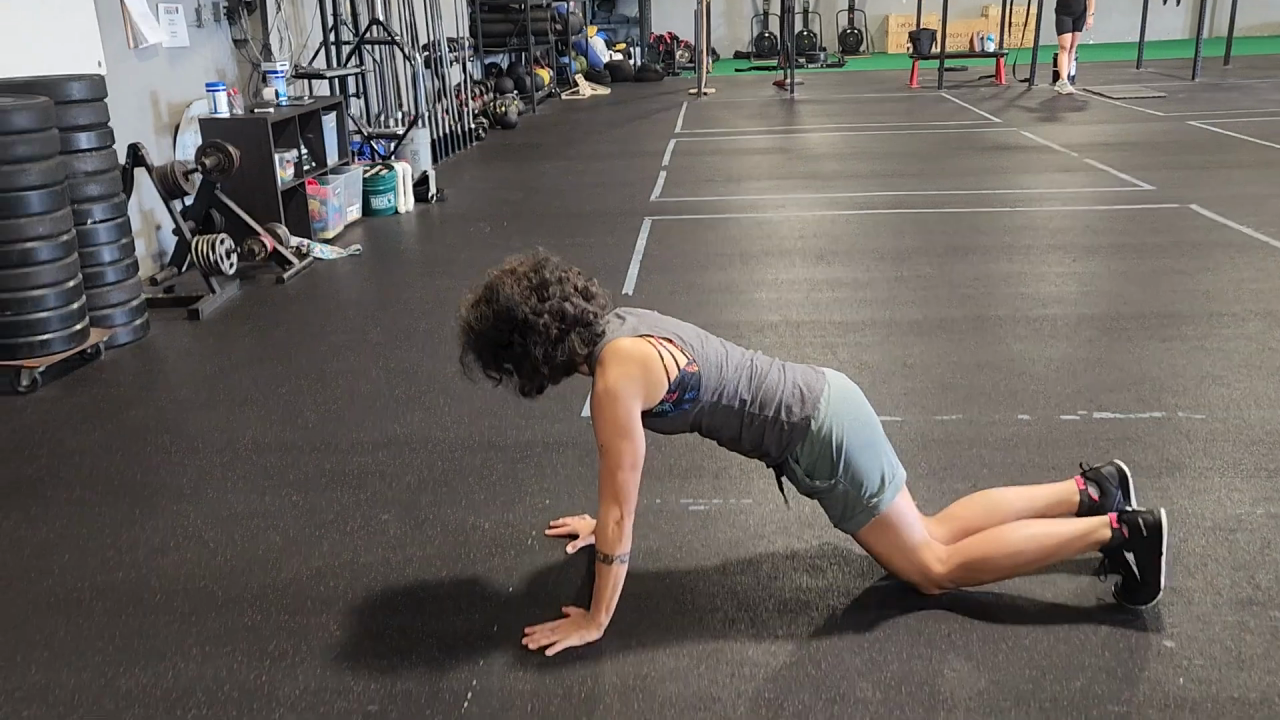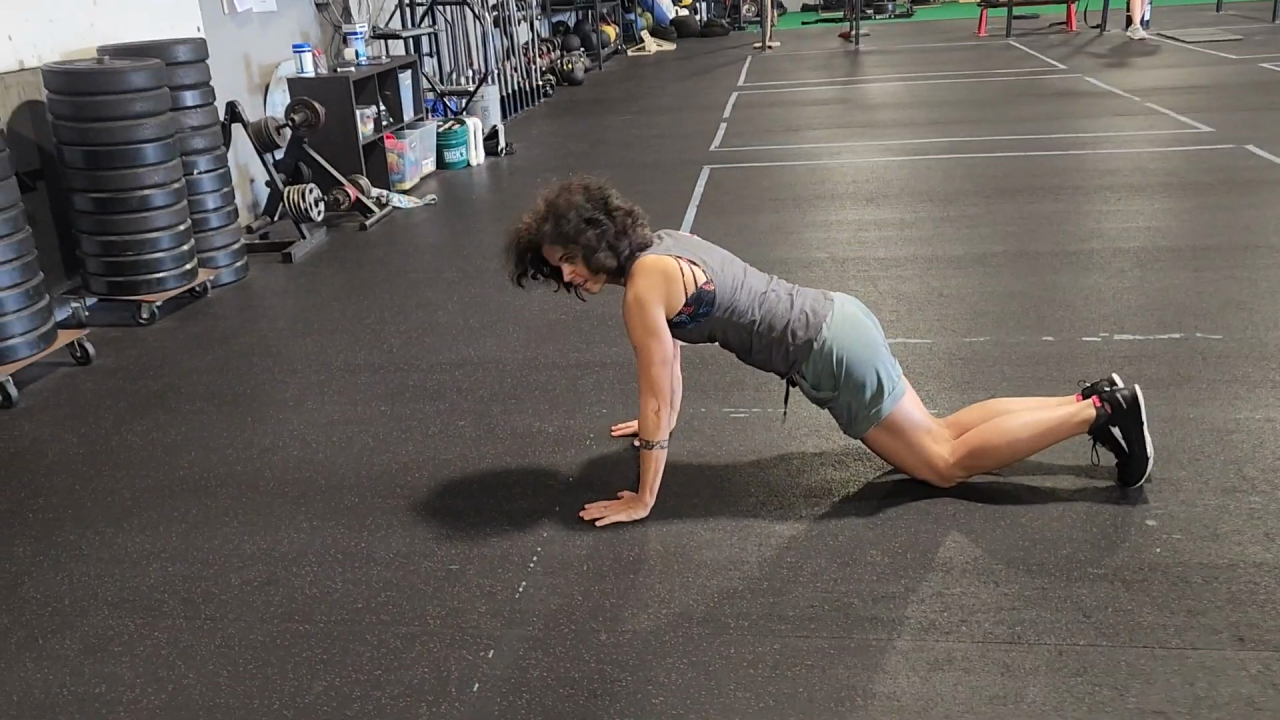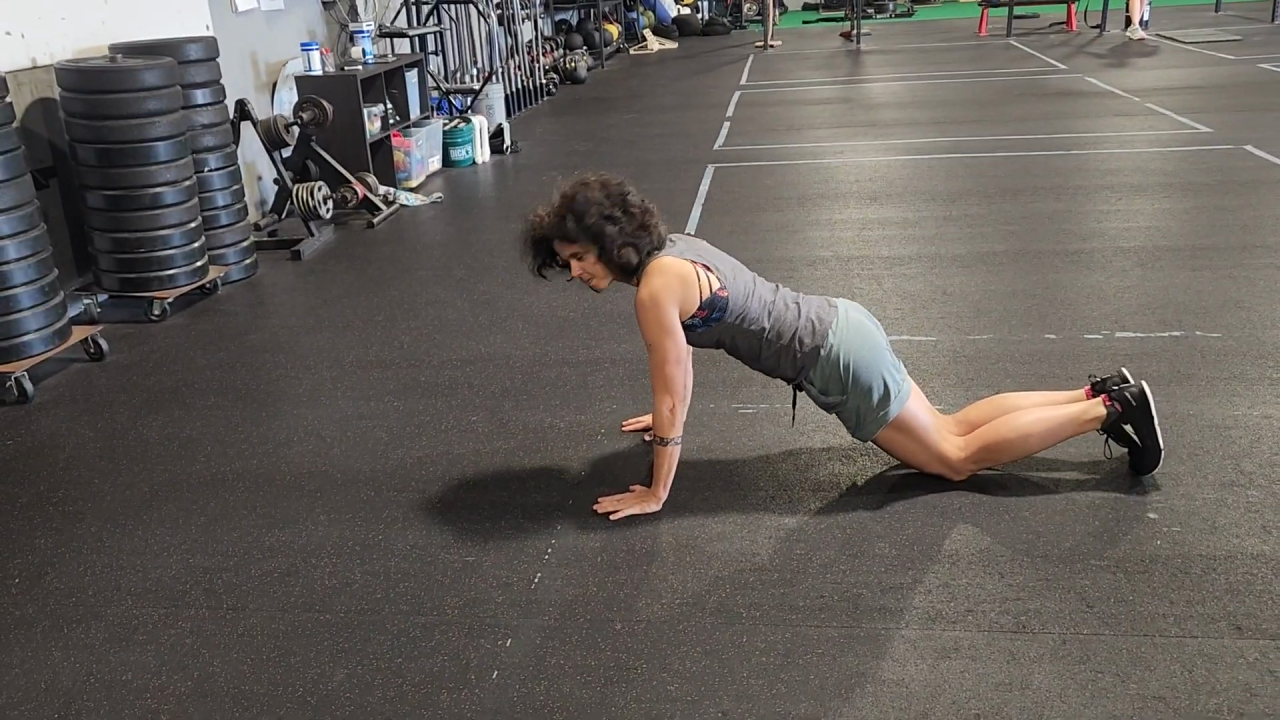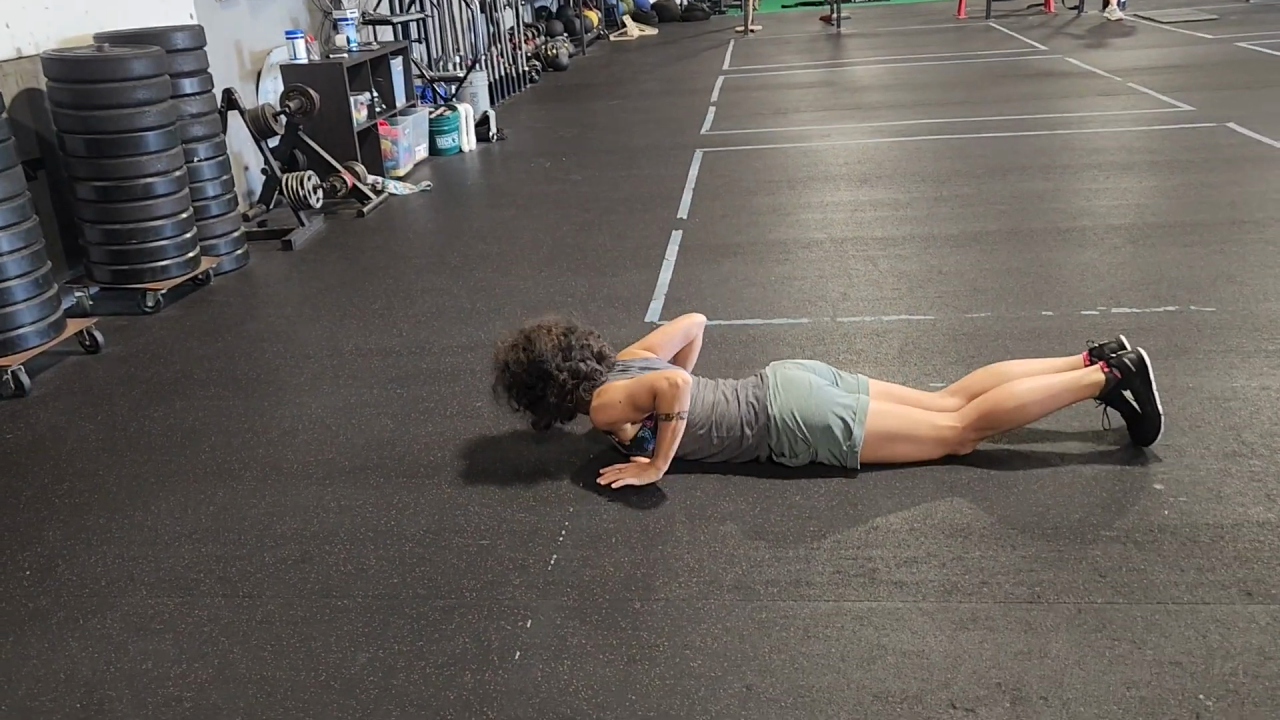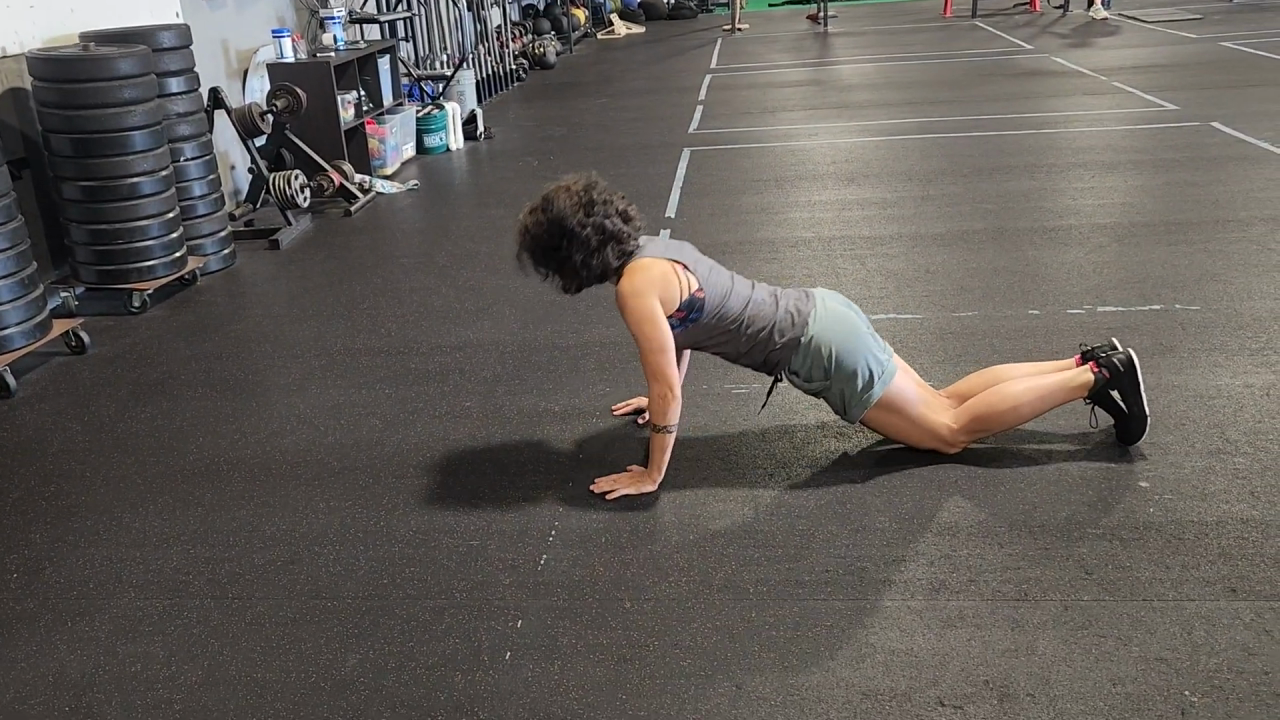
dt=1s
person 1, frame 1
left shoulder: (616, 371)
right shoulder: (613, 326)
left elbow: (620, 510)
left wrist: (594, 621)
right wrist: (603, 524)
left hip: (823, 434)
right hip: (820, 401)
left knee: (936, 570)
right knee: (929, 537)
left ankle: (1119, 530)
right ankle: (1088, 491)
person 1, frame 2
left shoulder: (643, 283)
right shoulder: (657, 244)
left elbow: (655, 399)
right elbow: (671, 352)
left wrist: (643, 501)
right wrist: (660, 421)
left hip: (830, 352)
right hip: (834, 320)
left knee: (946, 464)
right knee: (938, 433)
left ankle: (1101, 413)
right ankle: (1090, 400)
person 1, frame 3
left shoulder: (656, 285)
right shoulder: (669, 247)
left elbow: (671, 400)
right elbow: (687, 349)
left wrist: (656, 495)
right wrist: (667, 415)
left hip: (835, 359)
right hip: (838, 324)
left knee: (958, 458)
right knee: (948, 430)
left ankle: (1107, 409)
right ankle: (1100, 392)
person 1, frame 4
left shoulder: (604, 407)
right shoulder: (623, 362)
left elbow: (674, 387)
right elbow: (694, 322)
left wrist: (656, 462)
left hip: (792, 421)
right hip: (793, 380)
left knee: (960, 432)
right knee: (950, 401)
left ankle: (1105, 378)
right ankle: (1097, 361)
person 1, frame 5
left shoulder: (634, 284)
right shoulder: (647, 247)
left elbow: (670, 391)
left wrist: (653, 474)
right wrist: (660, 397)
left hip: (819, 347)
right hip: (820, 313)
left knee: (952, 433)
right knee: (946, 404)
left ankle: (1092, 379)
right ankle: (1088, 360)
